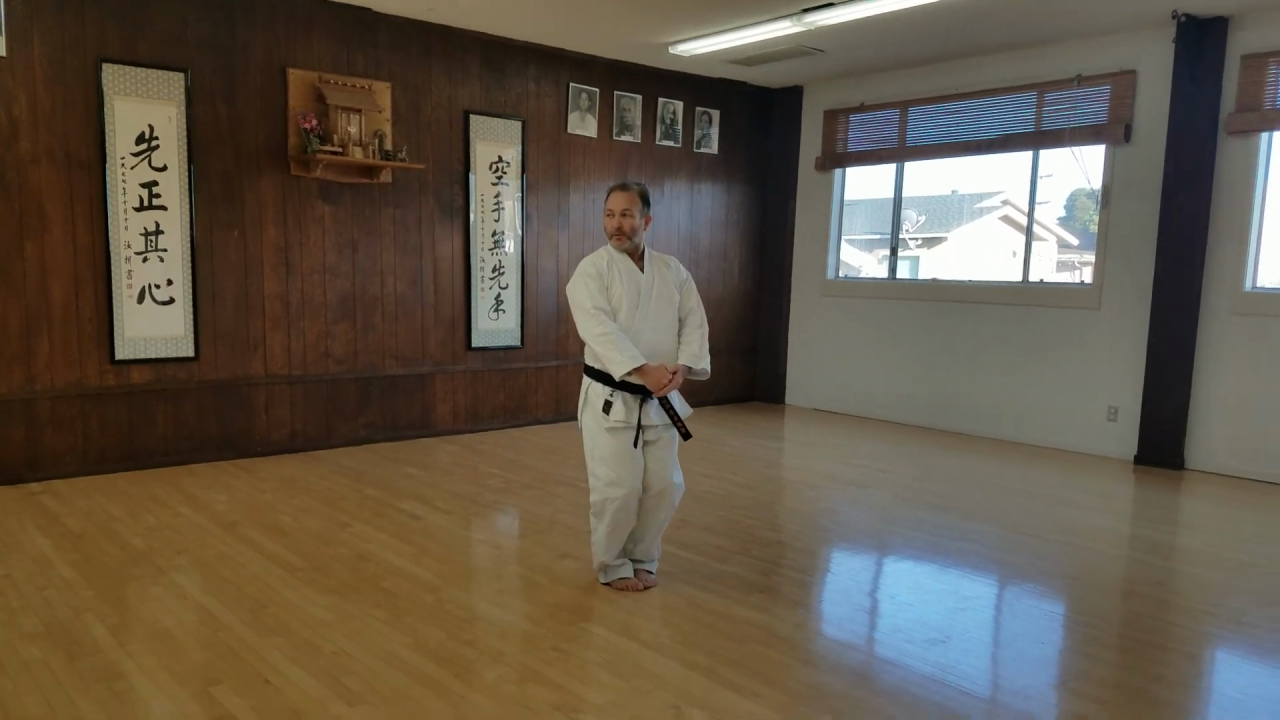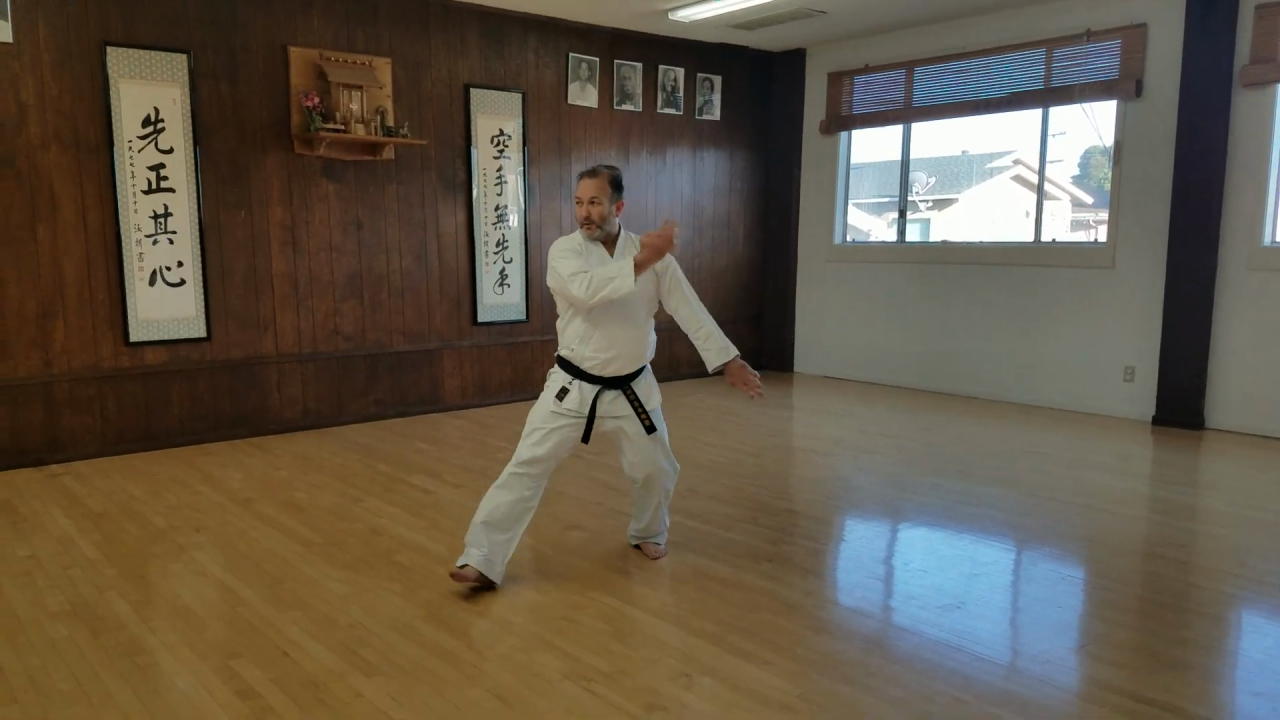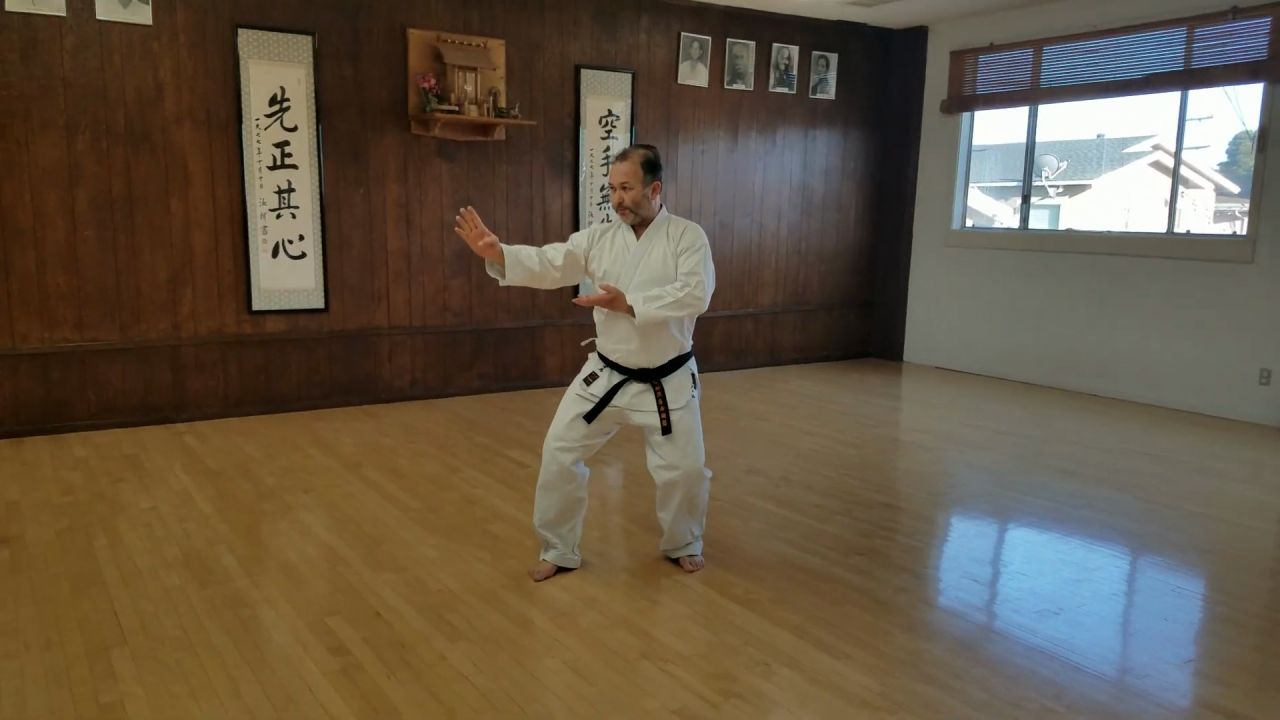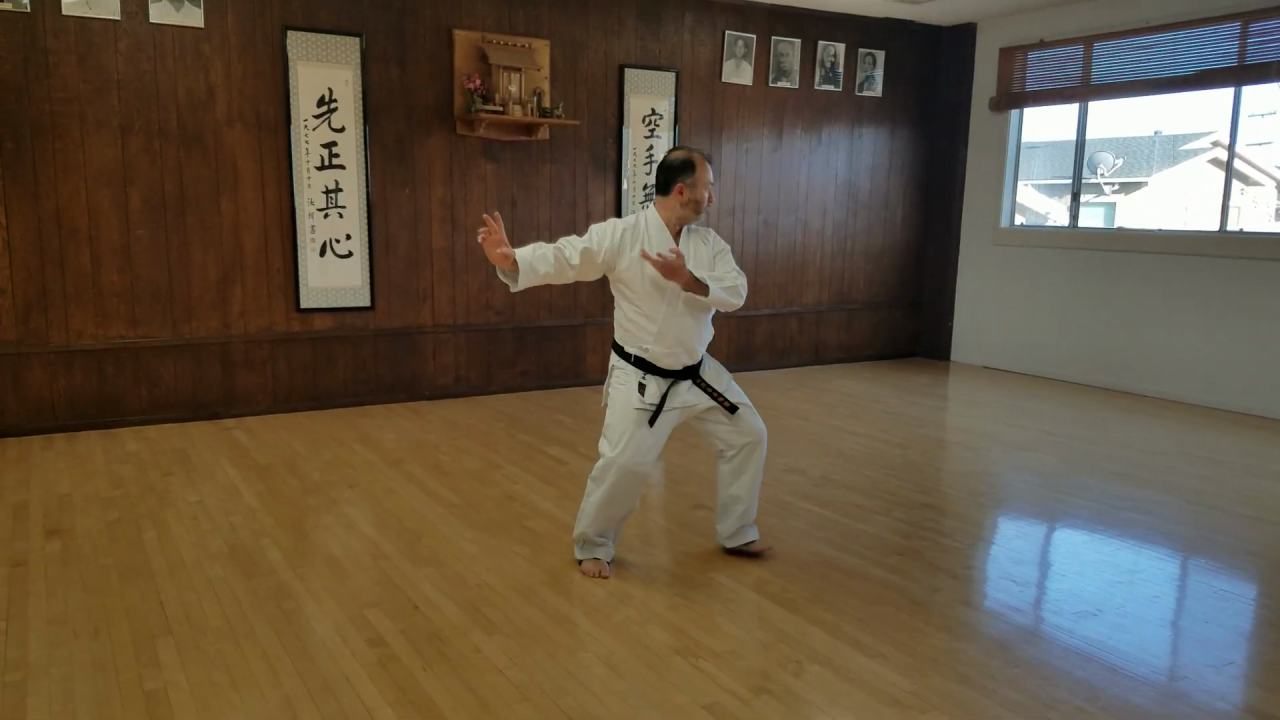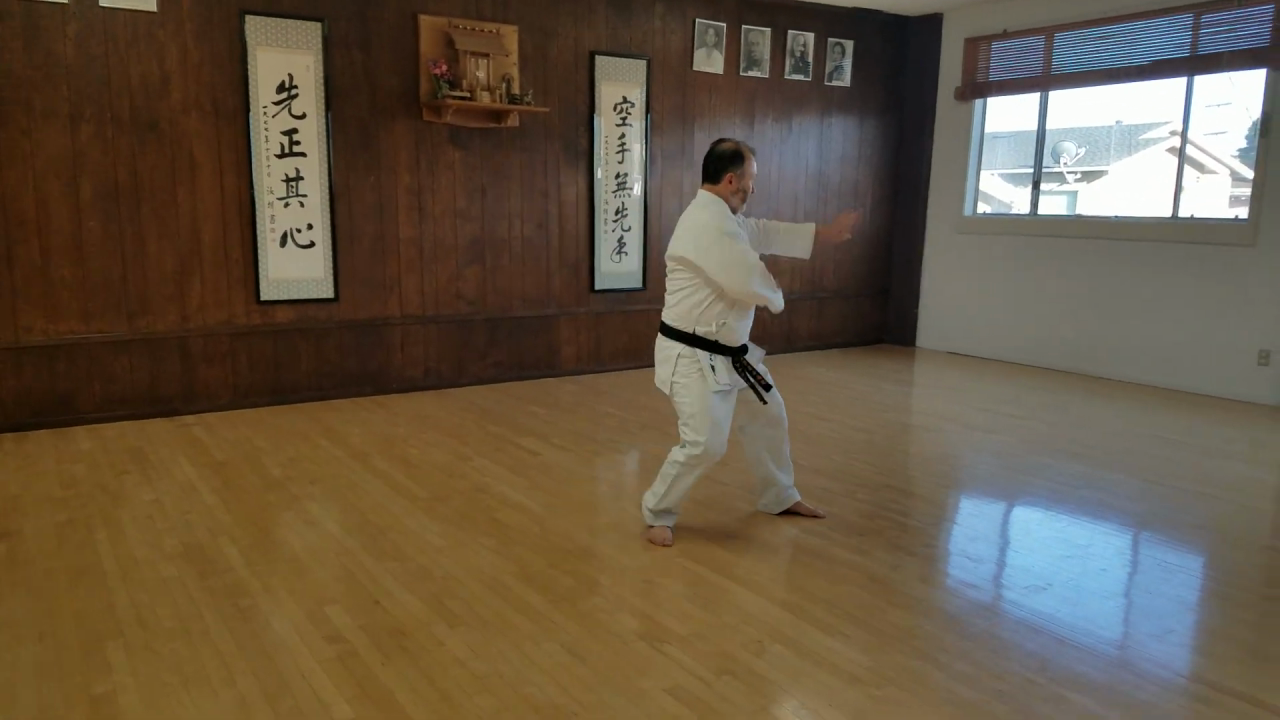
dt=0.5s
person 1, frame 1
left shoulder: (673, 270)
right shoulder: (591, 270)
left elbow: (694, 323)
right elbow: (599, 329)
left wrist: (683, 368)
right wrist: (643, 371)
left hip: (659, 400)
right hip: (610, 399)
left knee: (665, 487)
right knee: (617, 489)
left ankle: (641, 560)
right ankle: (614, 566)
person 1, frame 2
left shoulder: (651, 252)
right shoulder: (564, 251)
left elbow: (689, 309)
right elbow: (586, 289)
left wrist: (729, 360)
right wrist: (640, 264)
left hip: (630, 388)
right hip: (572, 386)
left knee: (655, 470)
right knee: (528, 465)
left ankle: (647, 532)
right ankle: (481, 560)
person 1, frame 3
left shoulder: (688, 236)
right shoulder: (600, 238)
left elbow: (694, 295)
right elbow: (548, 265)
left wrist: (628, 304)
right wrist: (495, 252)
left hip: (667, 382)
right hip: (606, 375)
left knee: (684, 469)
right knee: (560, 454)
left ankle: (683, 544)
right ankle: (558, 550)
person 1, frame 4
left shoulder: (708, 241)
right shoulder: (621, 234)
left elbow: (735, 292)
right elbow: (565, 258)
left wrist: (689, 281)
right wrist: (510, 259)
left hip: (697, 373)
right hip: (642, 377)
left knee: (747, 435)
right knee: (625, 464)
left ankle: (737, 533)
right ankle: (593, 547)
person 1, frame 5
left shoulder: (723, 217)
right shoulder: (707, 224)
left elbow: (765, 233)
right elbow: (749, 287)
left wrist: (824, 234)
right wrist: (776, 299)
left hip: (724, 353)
right hip: (693, 356)
left knee: (768, 416)
right knee: (704, 444)
left ankle: (779, 497)
right ankle: (660, 512)
